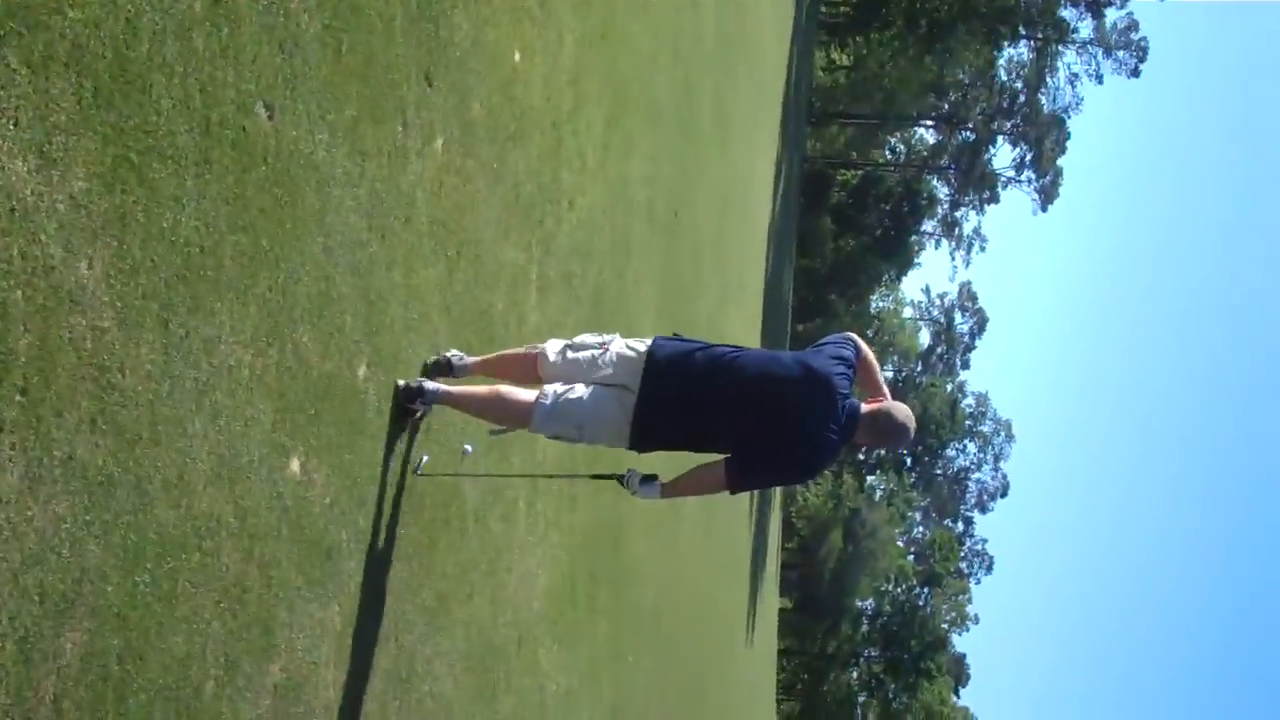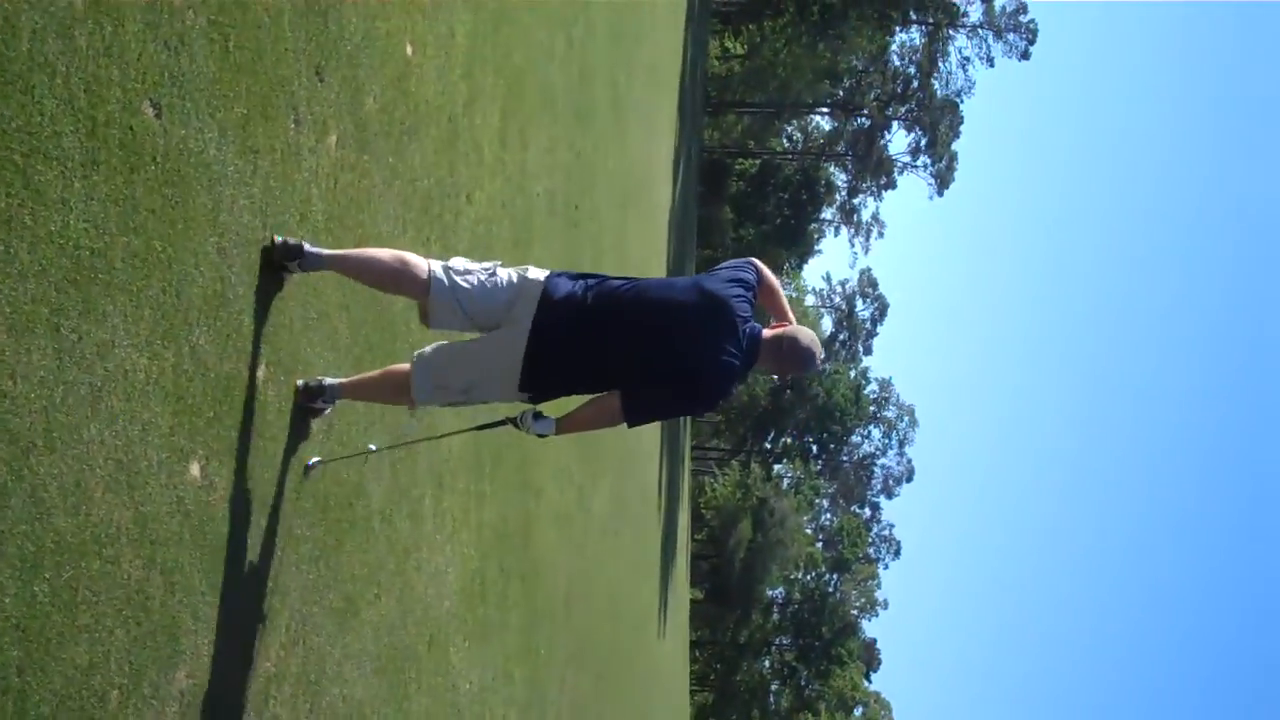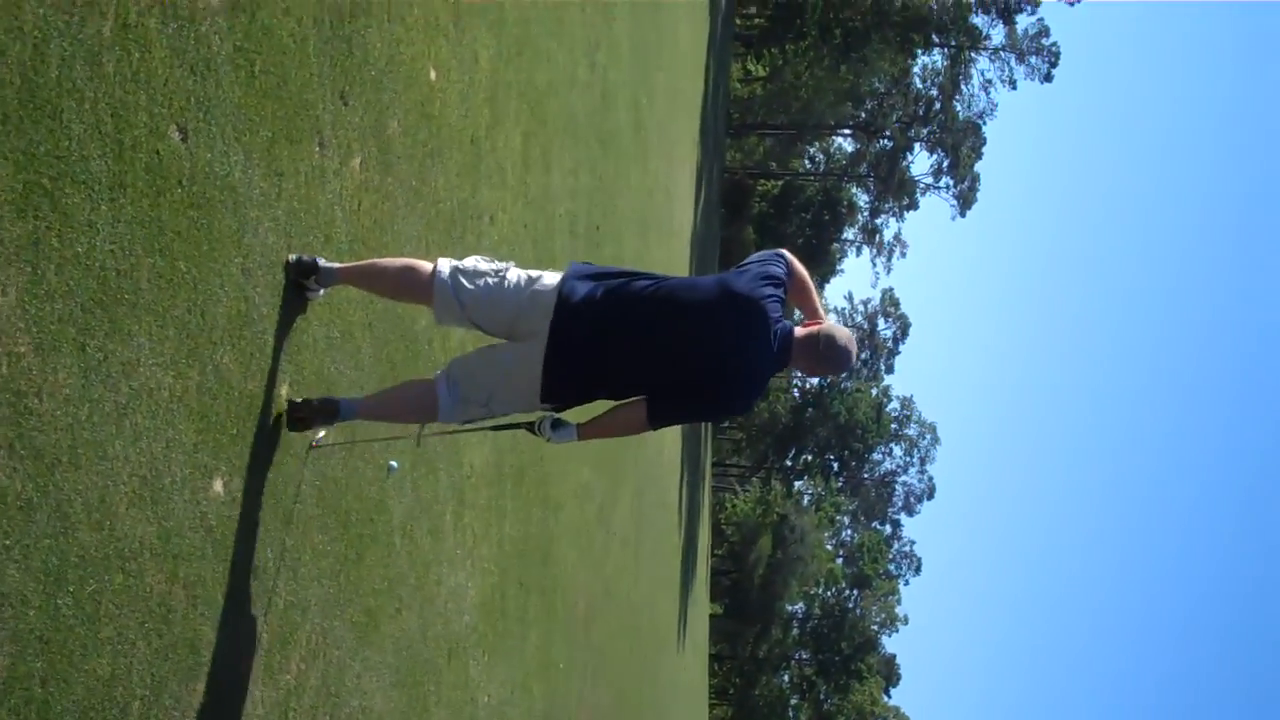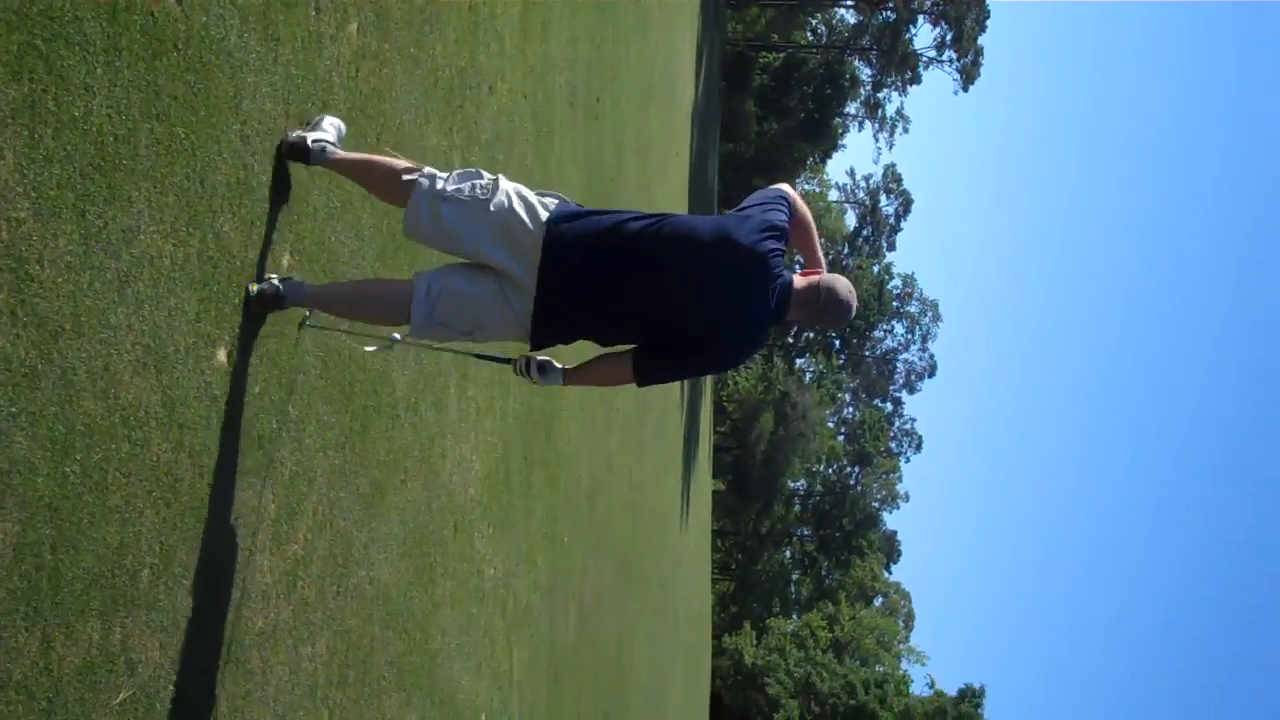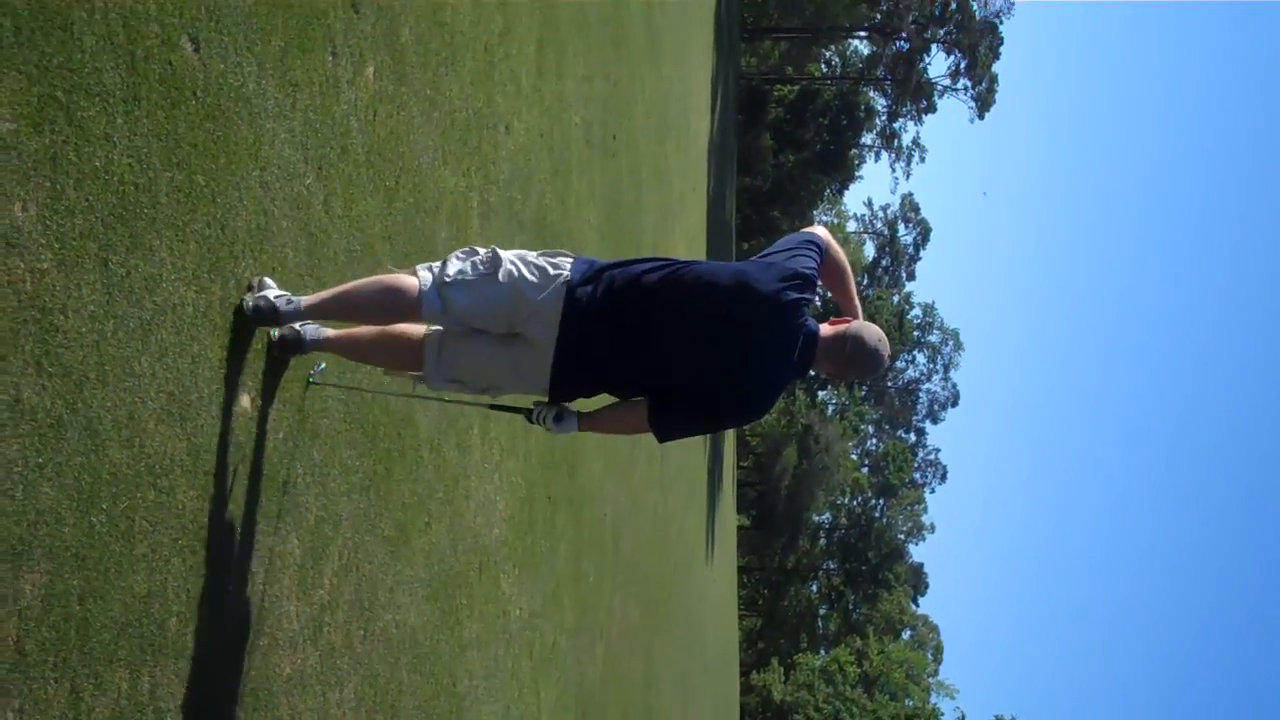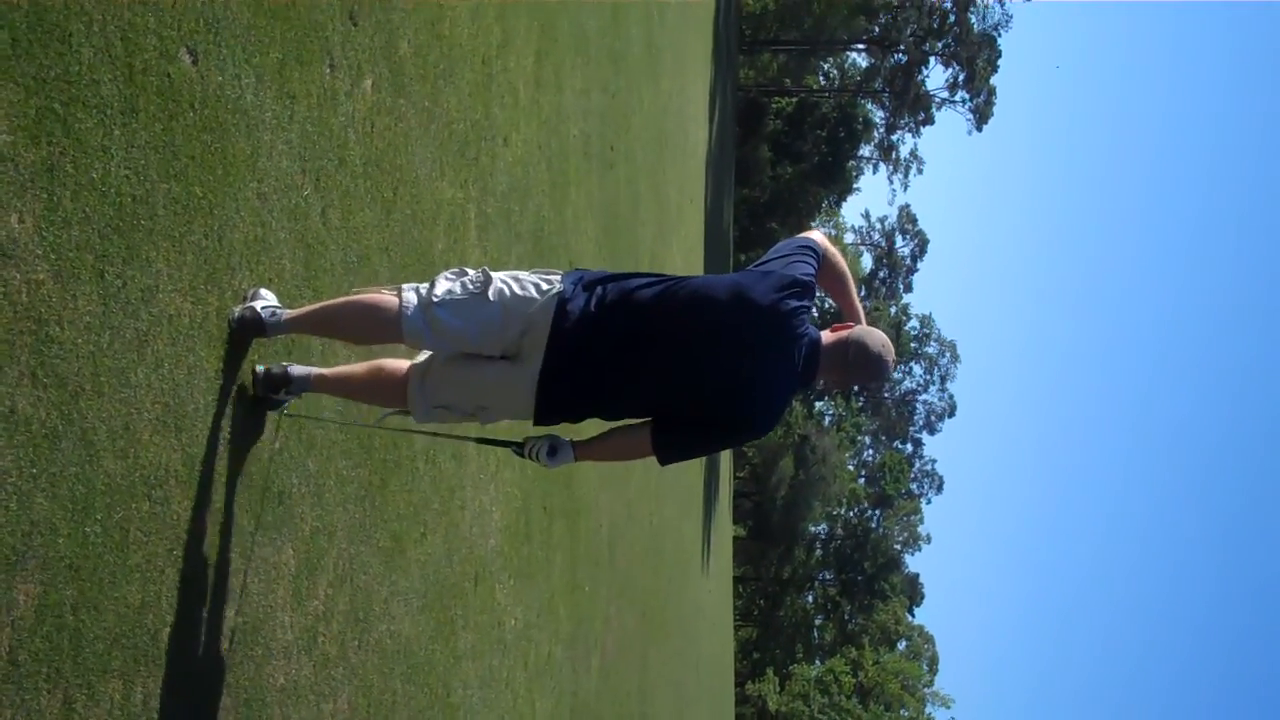
dt=0.5s
person 1, frame 1
left shoulder: (833, 365)
right shoulder: (810, 455)
left elbow: (855, 339)
right elbow: (729, 473)
right wrist: (661, 490)
left hip: (659, 357)
right hip: (647, 417)
left knee: (551, 359)
right knee: (536, 408)
person 1, frame 2
left shoulder: (731, 290)
right shoulder: (708, 385)
left elbow: (760, 268)
right elbow: (622, 405)
left wrist: (788, 323)
right wrist: (554, 426)
left hip: (546, 292)
right hip: (539, 364)
left knee: (426, 279)
right knee: (425, 379)
left ankle: (313, 256)
person 1, frame 3
left shoulder: (763, 283)
right shoulder: (738, 388)
left elbow: (786, 256)
right elbow: (647, 411)
left wrist: (819, 316)
right wrist: (576, 433)
left hip: (564, 294)
right hip: (559, 373)
left knee: (436, 279)
right knee: (448, 395)
left ankle: (328, 271)
right ankle: (345, 408)
person 1, frame 4
left shoulder: (762, 231)
right shoulder: (733, 343)
left elbow: (786, 193)
right elbow: (635, 365)
left wrist: (816, 264)
right wrist: (562, 376)
left hip: (555, 229)
right hip: (544, 308)
left knee: (430, 195)
right knee: (419, 305)
left ankle: (323, 149)
right ankle: (301, 293)
person 1, frame 5
left shoulder: (789, 277)
right shoulder: (752, 396)
left elbow: (819, 234)
right elbow: (653, 415)
left wrist: (856, 313)
right wrist: (578, 422)
left hip: (571, 287)
right hip: (566, 367)
left knee: (428, 289)
right knee: (433, 353)
left ankle: (295, 306)
right ankle: (320, 337)
person 1, frame 6
left shoulder: (786, 289)
right shoulder: (758, 411)
left elbow: (817, 240)
right elbow: (655, 437)
left wrist: (858, 323)
right wrist: (574, 452)
left hip: (563, 303)
right hip: (556, 390)
left knee: (412, 311)
right knee: (420, 389)
left ankle: (278, 317)
right ankle: (305, 380)
